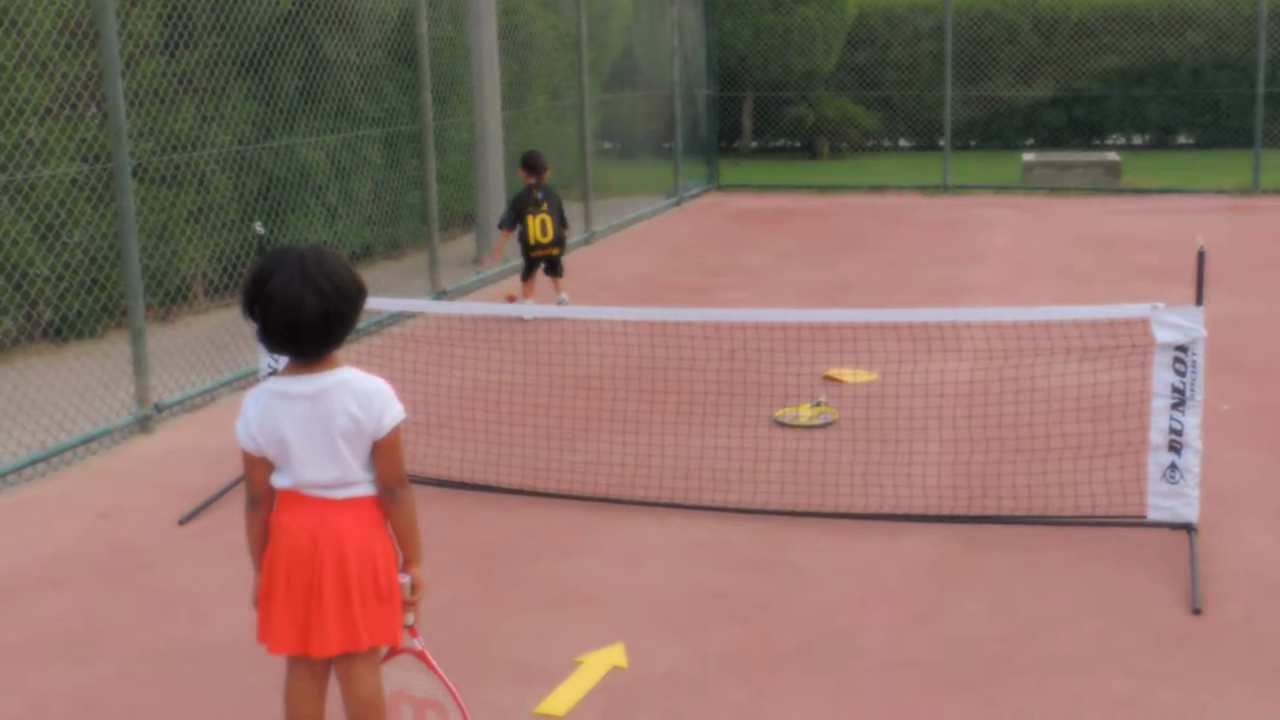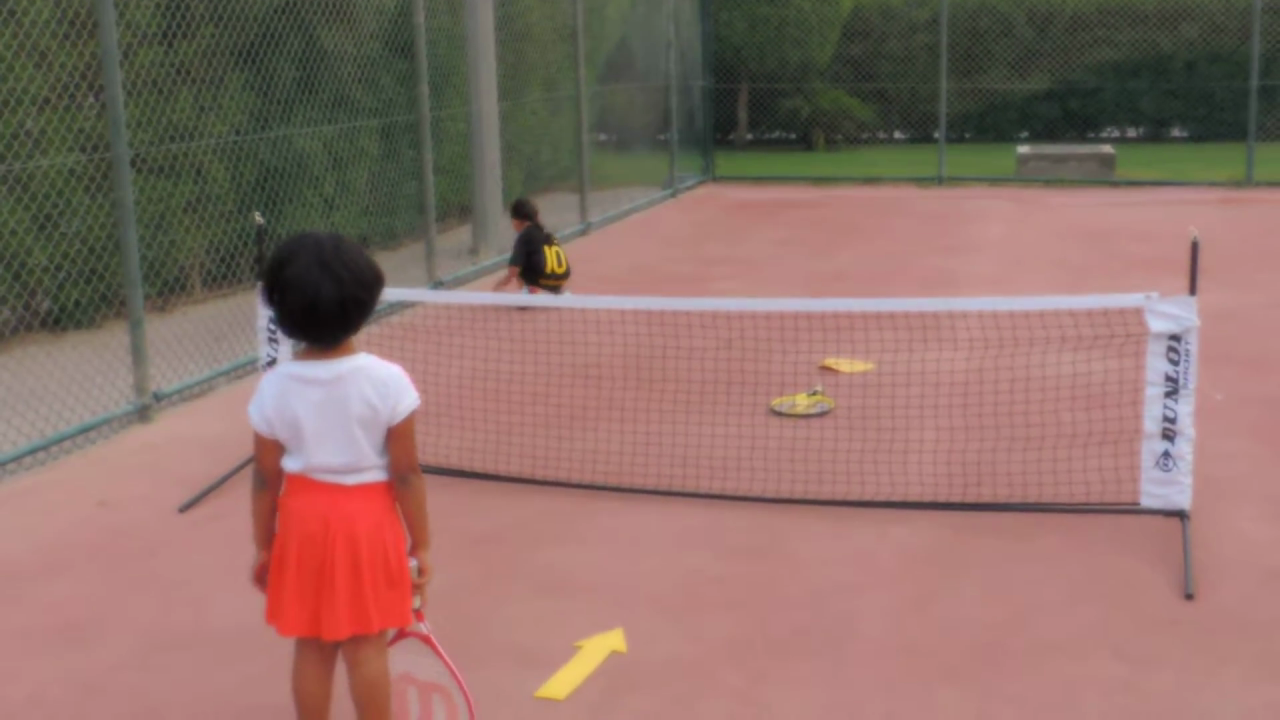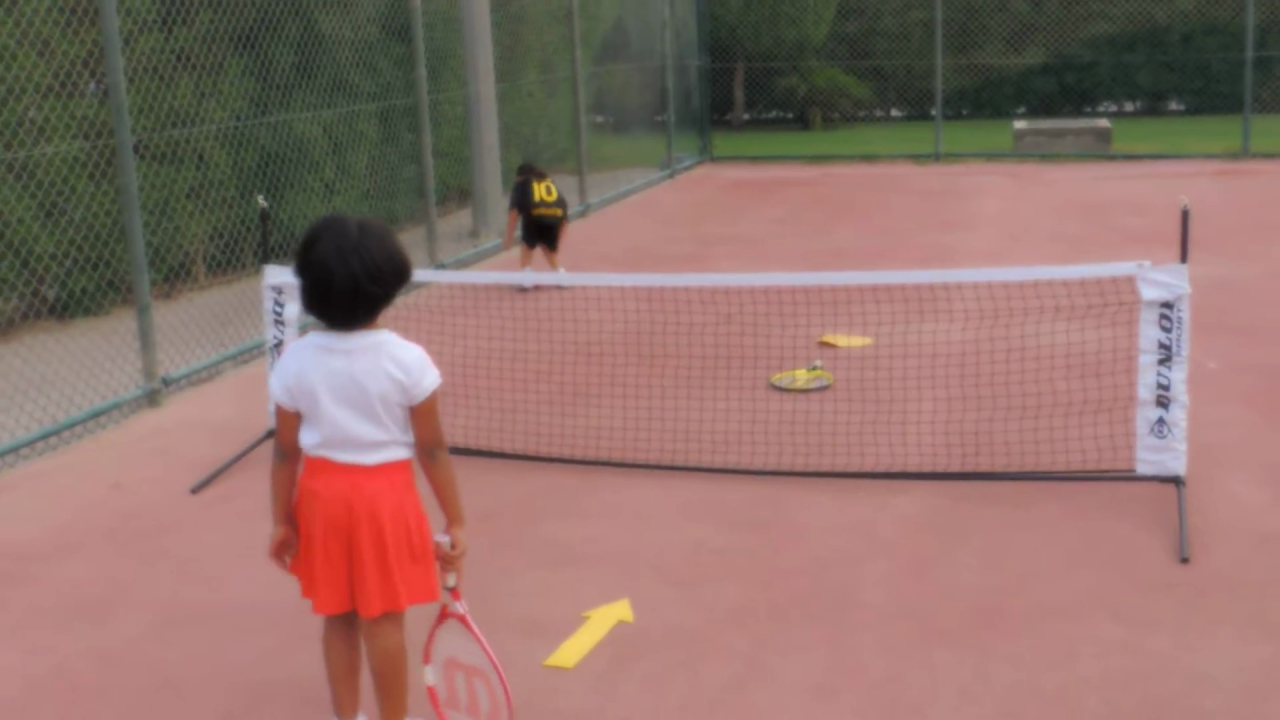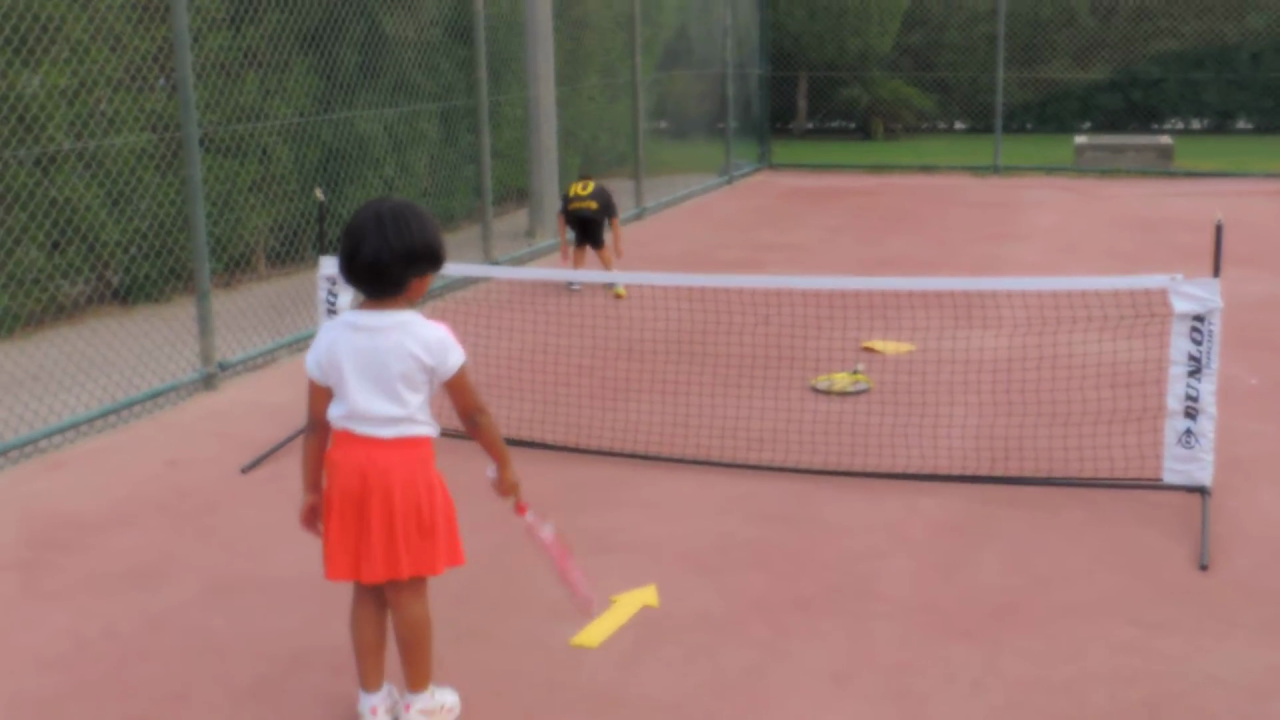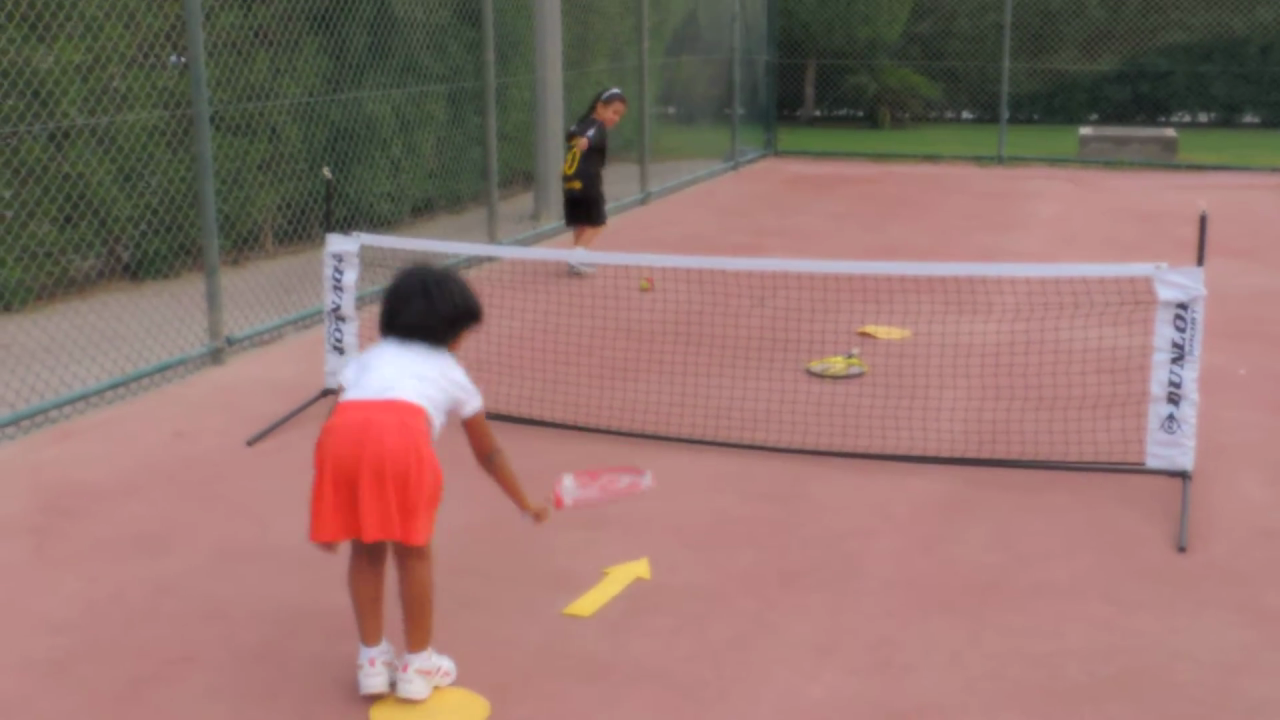
dt=0.4s
person 1, frame 1
left shoulder: (259, 404)
right shoulder: (371, 394)
left elbow: (258, 498)
right elbow: (394, 487)
left wrist: (260, 568)
right wrist: (412, 560)
left hip: (294, 536)
right hip: (357, 536)
left knee: (304, 663)
right knee: (358, 663)
person 1, frame 2
left shoulder: (274, 387)
right shoulder: (387, 380)
left elbow: (266, 478)
right elbow: (406, 473)
left wrist: (263, 546)
right wrist: (420, 544)
left hip: (304, 517)
right hip: (367, 519)
left knee: (312, 645)
right knee: (365, 647)
person 1, frame 3
left shoulder: (295, 361)
right shoulder: (407, 360)
left elbow: (286, 451)
right elbow: (432, 450)
left wrist: (281, 520)
right wrist: (455, 522)
left hip: (323, 495)
right hip: (385, 495)
left knee: (338, 615)
right knee: (384, 619)
person 1, frame 4
left shoulder: (331, 336)
right shoulder: (431, 337)
left elbow: (316, 425)
right elbow: (473, 413)
left wrist: (311, 488)
right wrist: (505, 466)
left hip: (349, 466)
right hip: (405, 467)
left knee: (367, 589)
right knee: (407, 589)
person 1, frame 5
left shoulder: (372, 357)
right shoulder: (451, 373)
right elbow: (488, 454)
left wrist: (332, 514)
right wrist: (524, 502)
left hip: (342, 435)
right hip: (401, 437)
left knee: (366, 546)
right knee: (411, 550)
left ankle: (372, 661)
right ankle: (417, 665)
